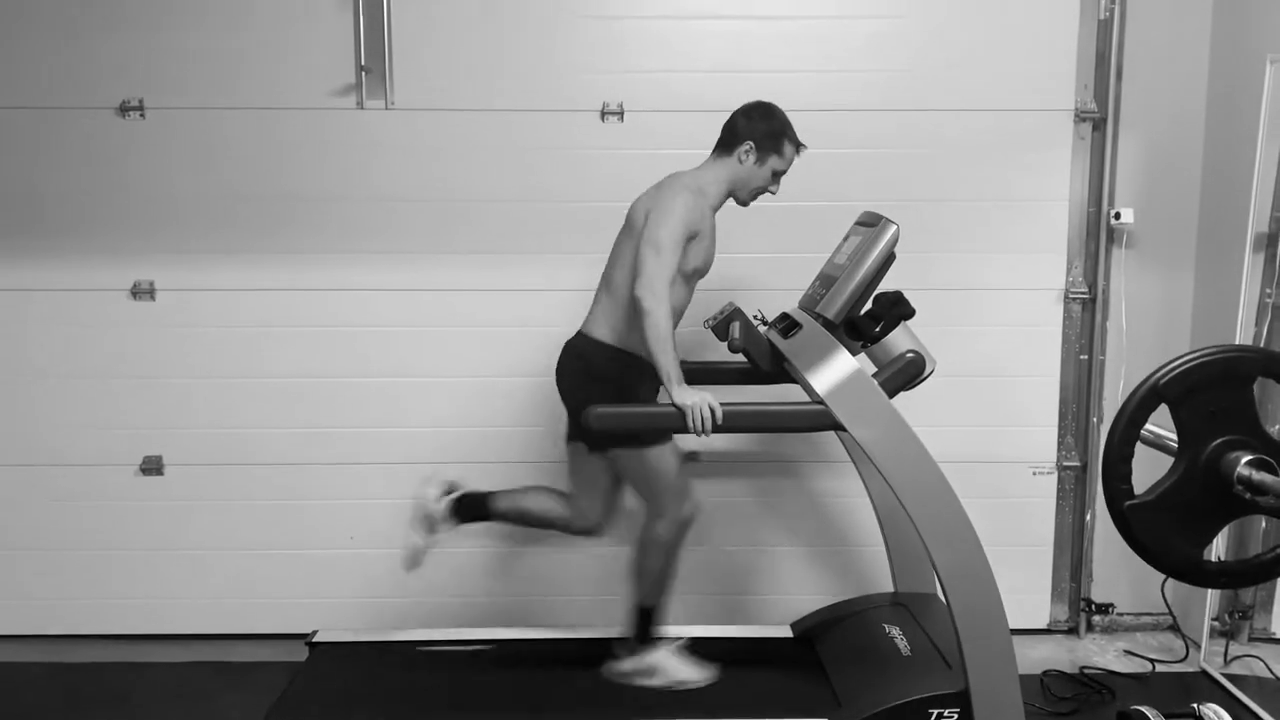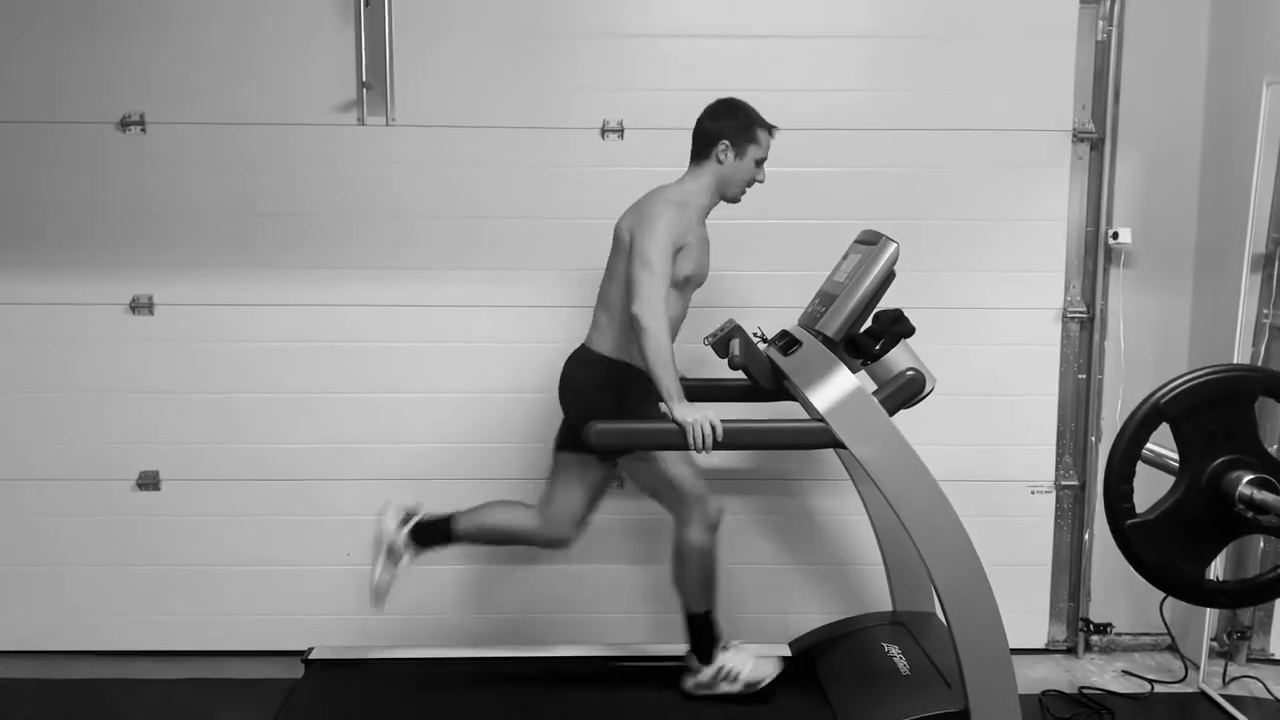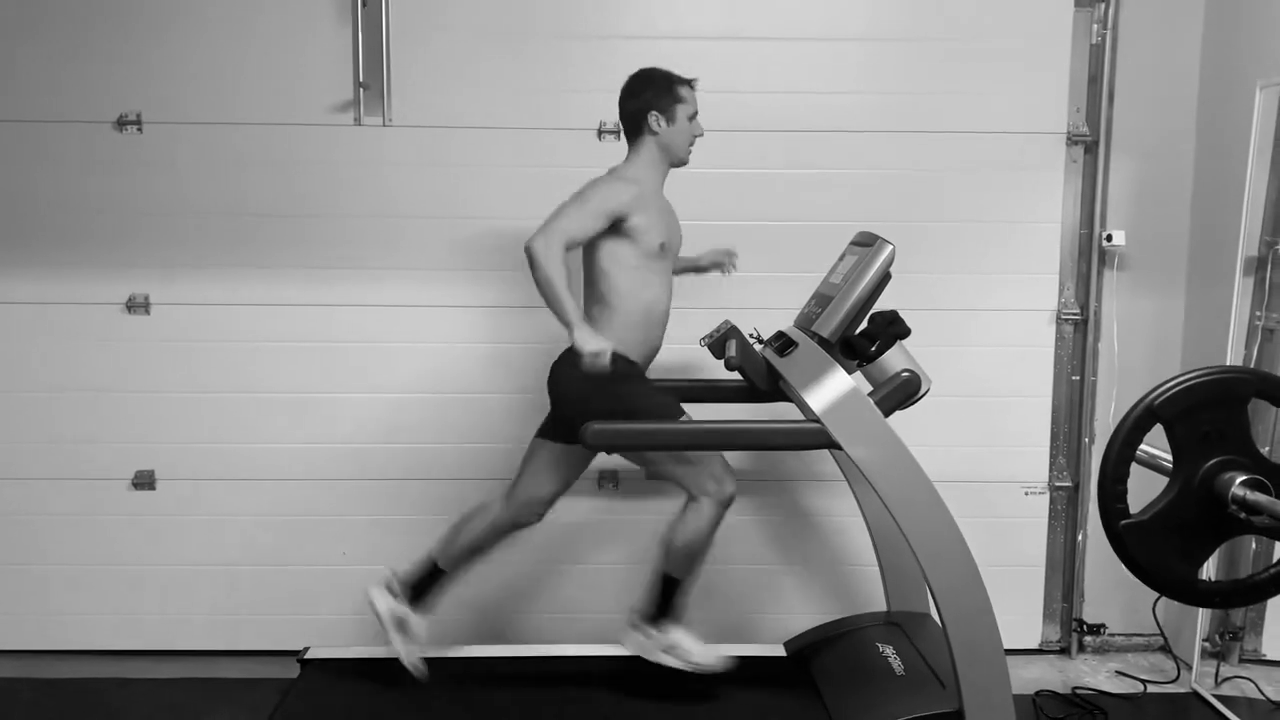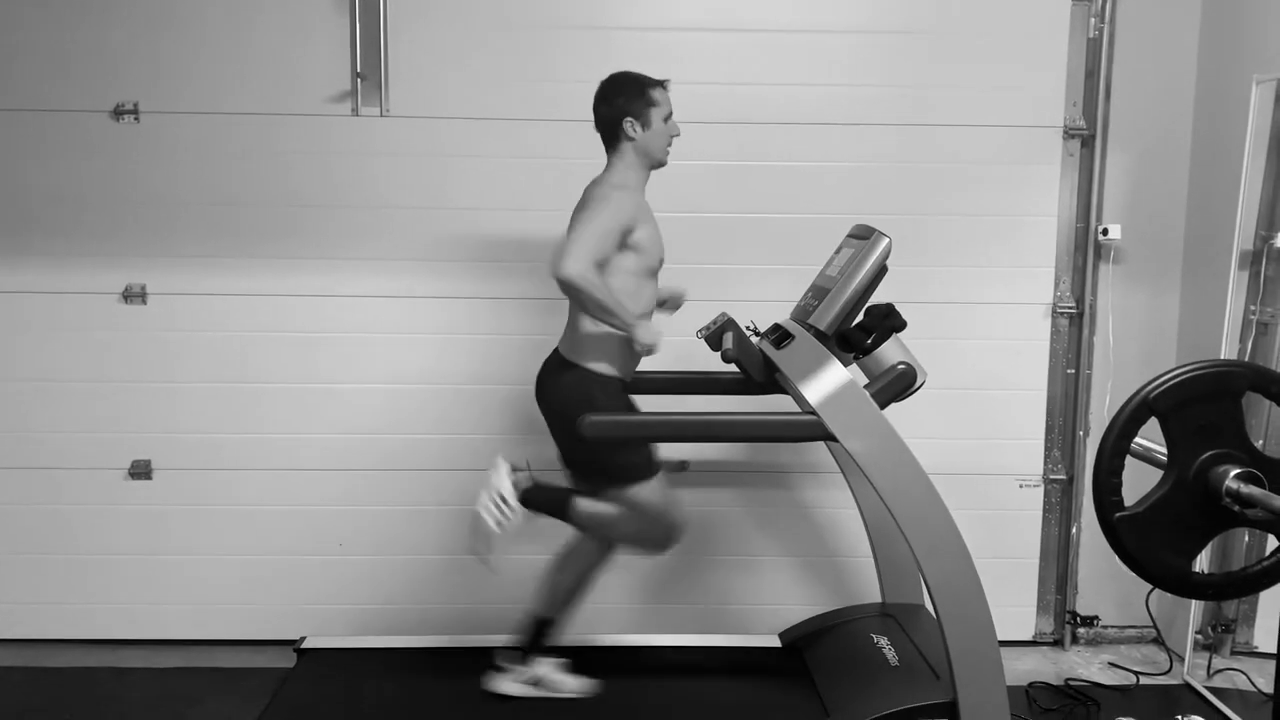
dt=0.5s
person 1, frame 1
left shoulder: (688, 198)
right shoulder: (684, 197)
right elbow: (649, 292)
left wrist: (667, 376)
right wrist: (677, 387)
left hip: (618, 366)
right hip: (603, 367)
left knee: (584, 514)
right knee: (673, 506)
left ankle: (454, 505)
right ankle: (641, 647)
person 1, frame 2
left shoulder: (686, 215)
right shoulder: (667, 211)
right elbow: (645, 308)
right wrist: (677, 403)
left hip: (609, 380)
right hip: (607, 381)
left knee: (557, 525)
right knee: (699, 509)
left ankle: (417, 532)
right ankle: (707, 658)
person 1, frame 3
left shoulder: (646, 194)
right shoulder: (621, 189)
right elbow: (540, 244)
left wrist: (694, 264)
right wrist: (580, 328)
left hip: (603, 378)
right hip: (603, 380)
left knee: (524, 502)
right knee: (717, 487)
left ankle: (407, 597)
right ankle: (655, 623)
person 1, frame 4
left shoulder: (609, 194)
right shoulder: (616, 199)
left elbow: (598, 281)
right elbow: (567, 268)
left wrist: (646, 301)
right wrist: (630, 324)
left hip: (596, 385)
right hip: (584, 388)
left knee: (602, 533)
right knee: (660, 527)
left ankle: (525, 660)
right ankle: (524, 492)
